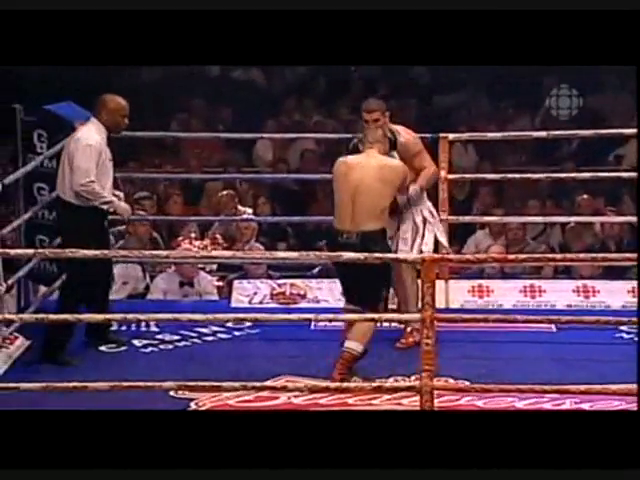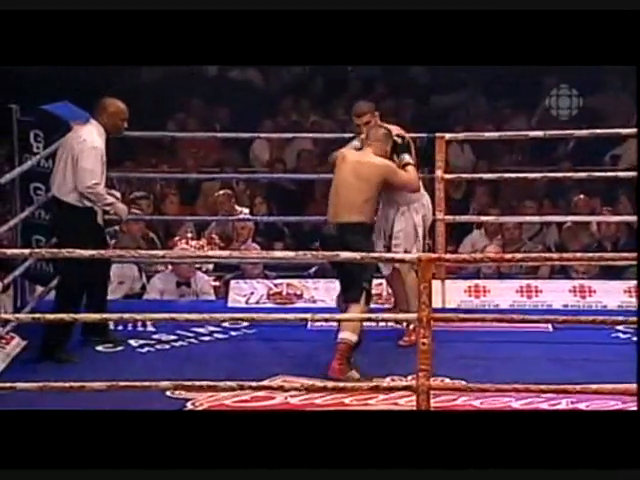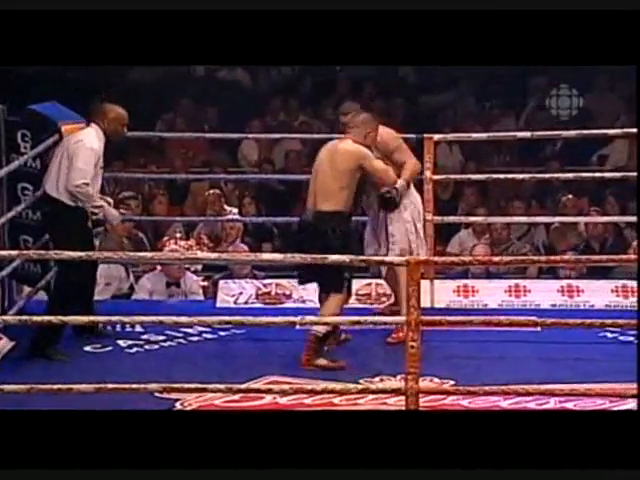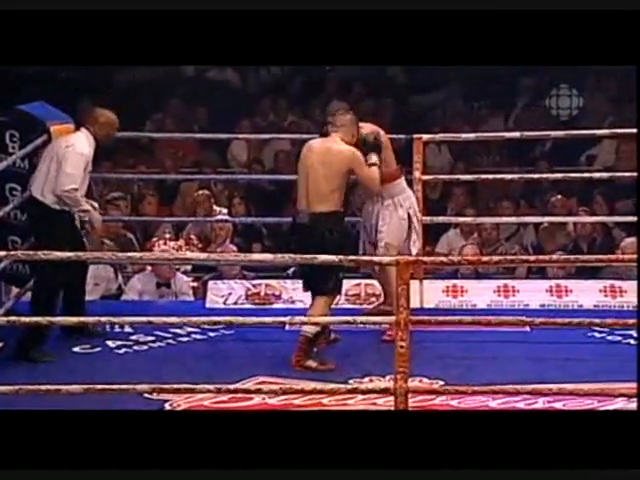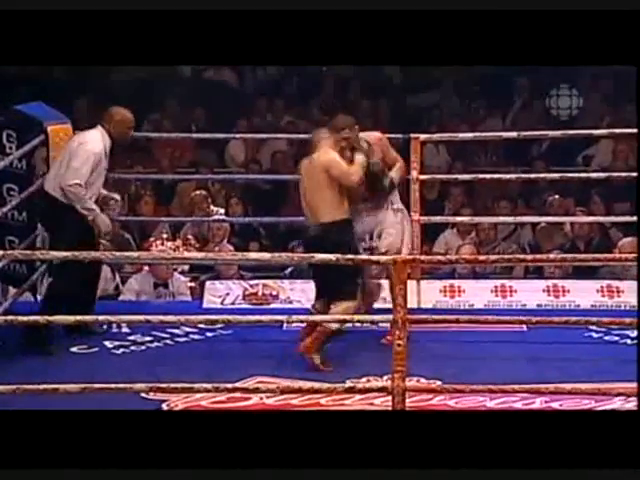
dt=0.3s
person 1, frame 1
left shoulder: (96, 137)
right shoulder: (88, 140)
right elbow: (83, 185)
left wrist: (112, 192)
right wrist: (114, 204)
left hip: (90, 215)
right hip: (78, 216)
left knee: (101, 275)
right knee: (79, 281)
left ankle: (98, 330)
right ankle: (54, 347)
person 1, frame 2
left shoulder: (83, 134)
right shoulder: (91, 142)
right elbow: (88, 186)
left wrist: (107, 194)
right wrist: (114, 205)
left hip: (79, 212)
right hip: (74, 214)
left knee: (99, 266)
right knee: (75, 277)
left ankle: (96, 326)
right ankle: (53, 344)
person 1, frame 3
left shoulder: (85, 139)
right shoulder: (89, 144)
right elbow: (78, 186)
left wrist: (99, 200)
right wrist: (105, 210)
left hip: (69, 210)
right hip: (64, 212)
left knee: (86, 266)
right knee: (71, 274)
left ankle: (85, 322)
right ankle: (44, 342)
person 1, frame 4
left shoulder: (73, 141)
right shoulder: (80, 149)
right elbow: (66, 190)
left wrist: (84, 204)
right wrist: (90, 213)
left hip: (53, 212)
right hip: (49, 214)
left knee: (77, 263)
right knee: (52, 276)
left ankle: (75, 321)
right ankle: (30, 343)
person 1, frame 5
left shoulder: (93, 140)
right shoulder: (92, 146)
right elbow: (71, 185)
left wrist: (106, 195)
right wrist: (96, 215)
left hip: (69, 208)
right hip: (60, 209)
left knee: (91, 262)
right knee: (68, 270)
left ankle: (79, 319)
right ankle: (39, 332)
person 2, frame 1
left shoulder: (341, 164)
right shoulder: (396, 167)
right elbow: (405, 189)
left hip: (340, 239)
right hip: (372, 242)
left knee: (353, 295)
right knee: (372, 310)
left ankle: (347, 354)
right ankle: (342, 369)
person 2, frame 2
left shoulder: (346, 156)
right shoulder: (381, 165)
left elbow: (334, 158)
right elbow: (413, 185)
right wrist: (406, 157)
left hip: (332, 232)
right hip: (354, 235)
left knee: (350, 288)
right knee: (359, 302)
left ankle: (346, 340)
right ankle: (341, 364)
person 2, frame 3
left shoulder: (329, 146)
right shoulder: (359, 152)
right elbow: (390, 180)
right wrist: (377, 161)
left hip: (311, 221)
right hip: (331, 224)
left knee: (327, 283)
right knee: (339, 291)
left ankle: (330, 332)
right ankle: (311, 353)
person 2, frame 4
left shoulder: (309, 146)
right shoulder: (349, 153)
right elbow: (374, 186)
right wrist: (373, 157)
left hip: (303, 223)
right hip: (327, 225)
left knee: (319, 282)
right knee: (327, 292)
left ankle: (321, 333)
right ankle: (301, 354)
person 2, frame 5
left shoulder: (307, 163)
right shoulder: (328, 157)
right elbow: (352, 179)
right wrist: (361, 157)
left hip: (315, 233)
right hip: (336, 234)
left knee: (327, 287)
right knee: (349, 299)
left ankle: (311, 332)
right ankle: (313, 344)
person 3, frame 1
left shoulder: (404, 139)
left elbow: (431, 169)
left wrist: (412, 191)
right wrist: (357, 152)
left hip: (410, 205)
left knee: (404, 262)
right knee: (392, 262)
left ankle: (414, 324)
right ankle: (404, 308)
person 3, frame 2
left shoulder: (395, 136)
left hip: (409, 203)
right hip: (390, 202)
left knee: (402, 260)
right knee: (387, 259)
left ankle: (415, 322)
right ankle: (401, 304)
person 3, frame 3
left shoulder: (384, 137)
left elbow: (413, 164)
left wrist: (398, 188)
left hip: (399, 200)
right hip: (380, 199)
left knee: (398, 257)
right knee: (379, 255)
right ankle: (400, 300)
person 3, frame 4
left shoulder: (368, 133)
left hip: (395, 197)
right hip: (377, 199)
left knee: (389, 256)
right knee: (372, 253)
right ankle: (389, 301)
person 3, frame 5
left shoulder: (376, 140)
left elbow: (399, 164)
left wrist: (392, 181)
left hip: (385, 204)
right hip: (360, 210)
left knee: (390, 257)
right ankle: (369, 293)
